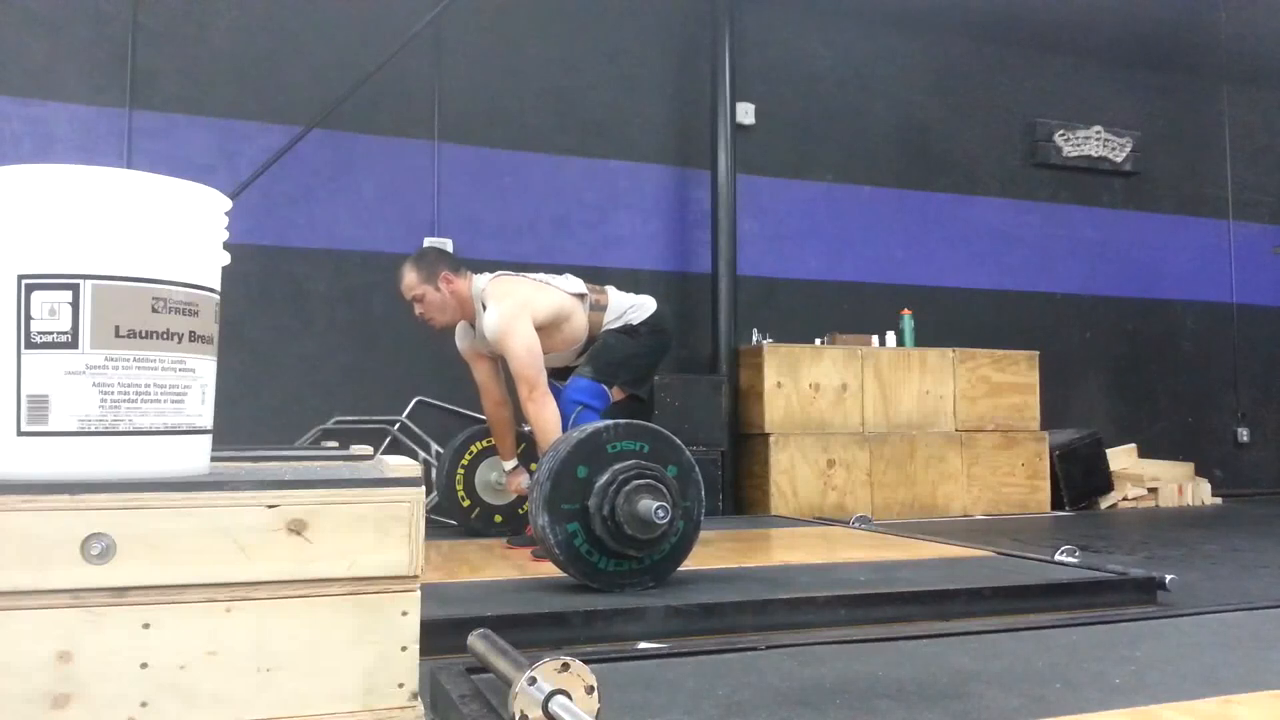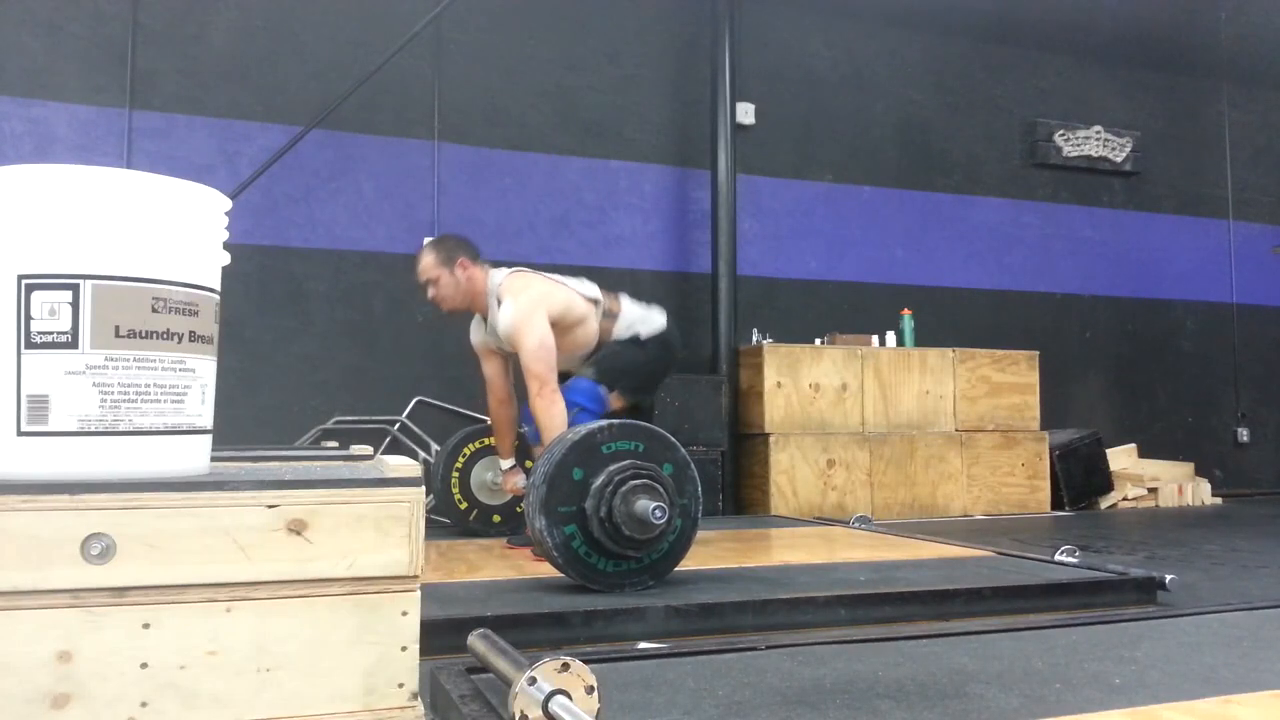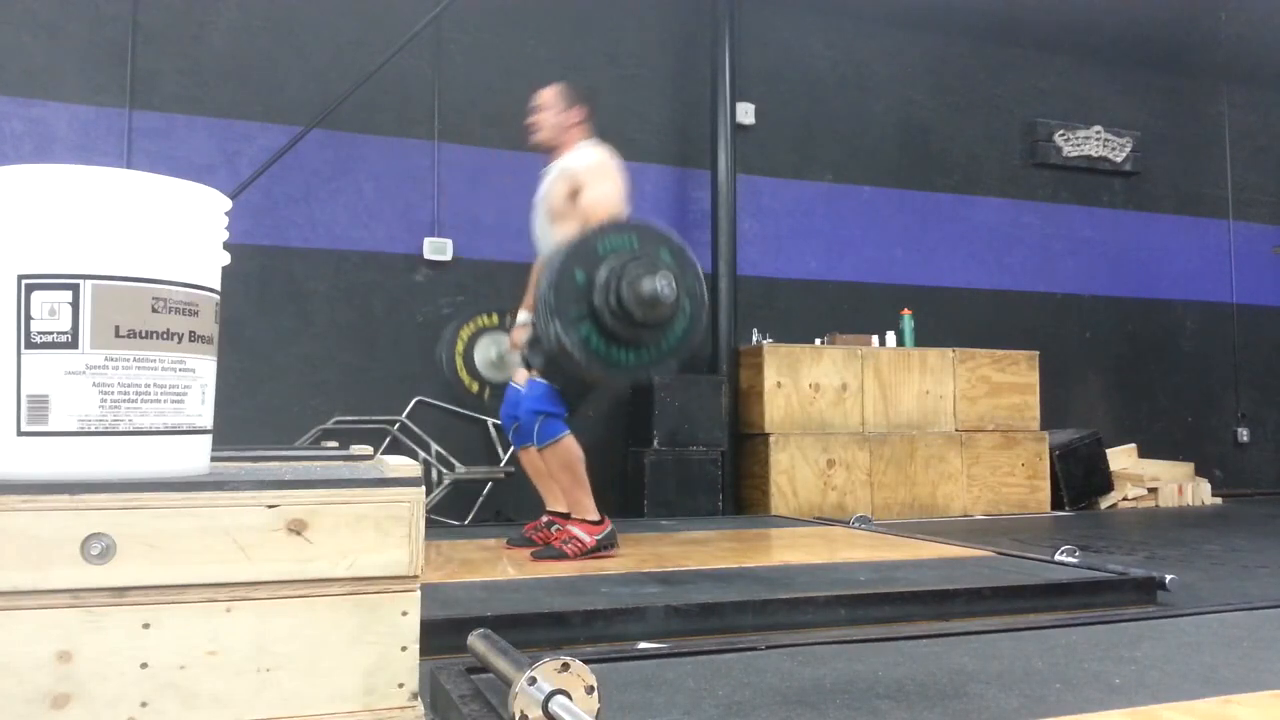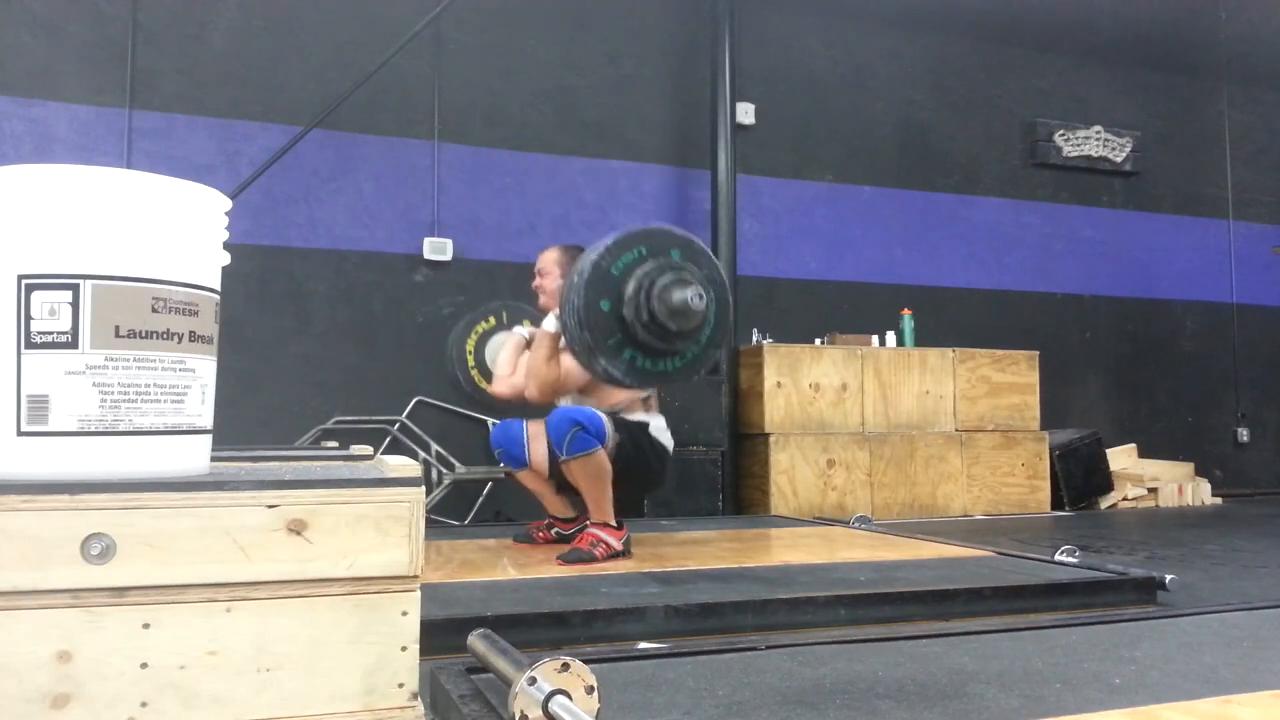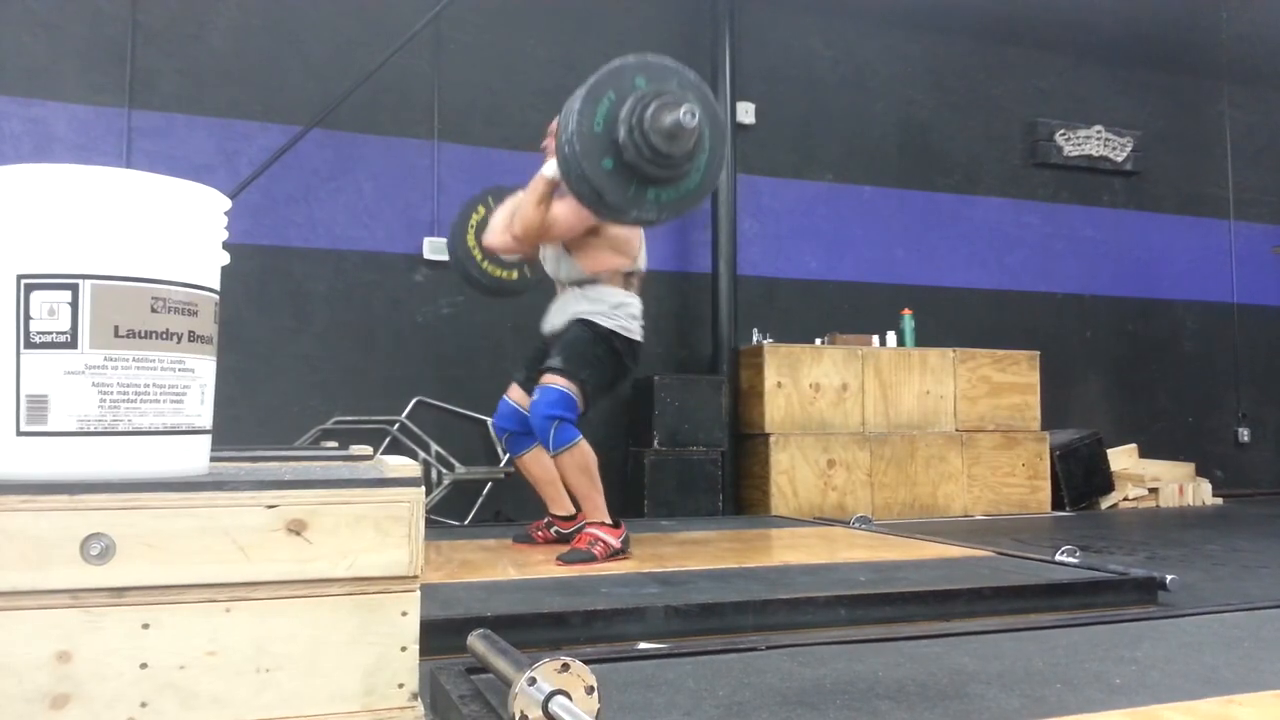
dt=1s
person 1, frame 1
left shoulder: (503, 314)
right shoulder: (469, 333)
left elbow: (535, 397)
right elbow: (494, 402)
right wrist: (511, 467)
left hip: (639, 325)
right hip: (603, 333)
left knee: (578, 403)
right knee: (557, 407)
person 1, frame 2
left shoulder: (519, 306)
right shoulder: (483, 327)
left elbow: (545, 392)
right elbow: (500, 398)
right wrist: (508, 465)
left hip: (645, 339)
right hip: (613, 343)
left knee: (575, 405)
right knee: (537, 418)
person 1, frame 3
left shoulder: (590, 161)
right shoulder: (557, 173)
left elbow: (604, 231)
right wrist: (525, 318)
left knee: (538, 411)
right knee: (519, 412)
left ankle: (592, 526)
right ankle: (560, 517)
person 1, frame 4
right shoulder: (558, 336)
left elbow: (538, 391)
right elbow: (502, 386)
left wrist: (551, 325)
right wrist: (521, 333)
left hip: (641, 451)
right hip: (599, 453)
left knee: (566, 421)
right knee: (505, 436)
left ankle: (608, 531)
right ankle: (567, 520)
person 1, frame 5
right shoulder: (560, 198)
left elbow: (526, 231)
right elbow: (496, 240)
left wrist: (548, 173)
right wrist: (517, 197)
left hip: (604, 326)
right hip: (567, 326)
left knee: (548, 414)
right knee: (510, 419)
left ankle: (605, 530)
right ankle: (565, 519)
